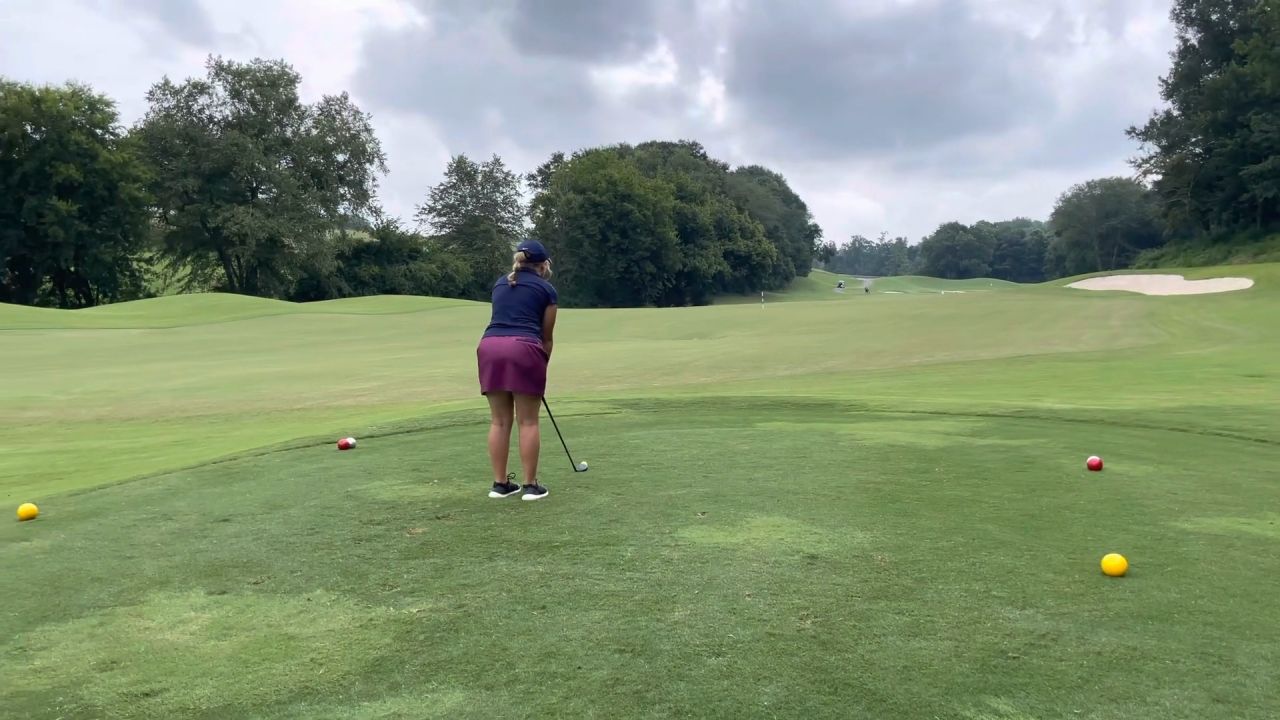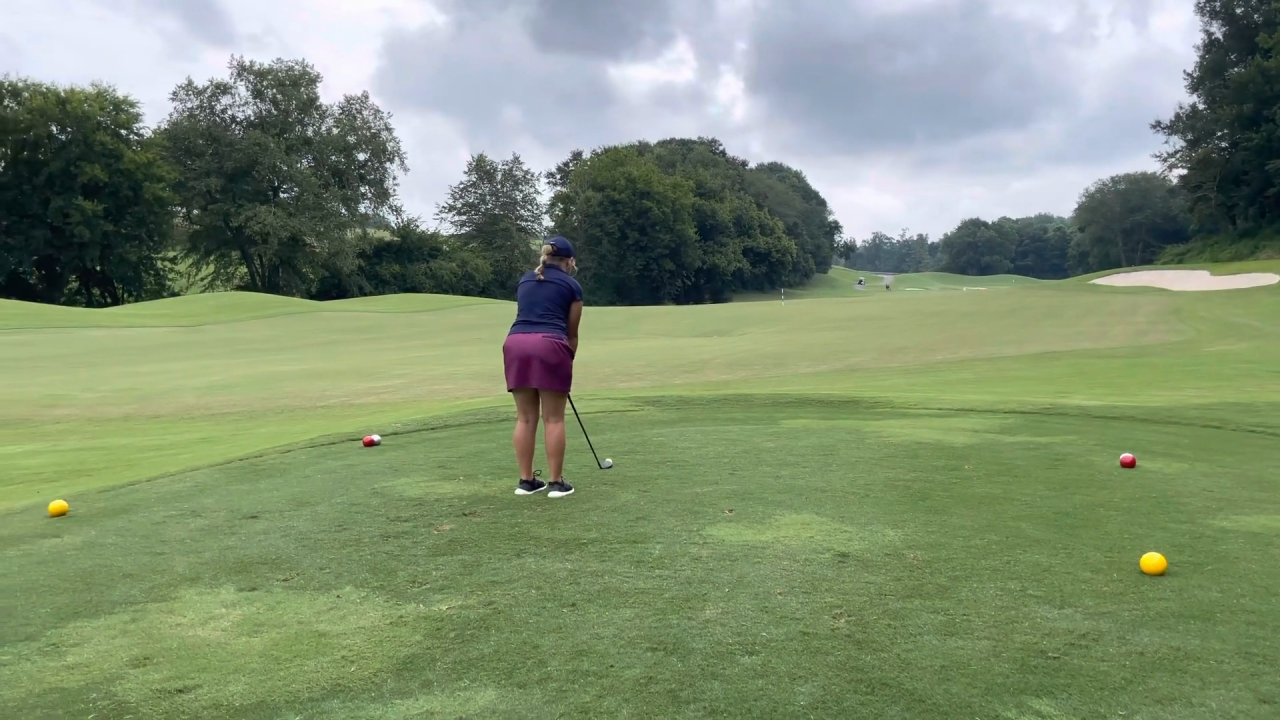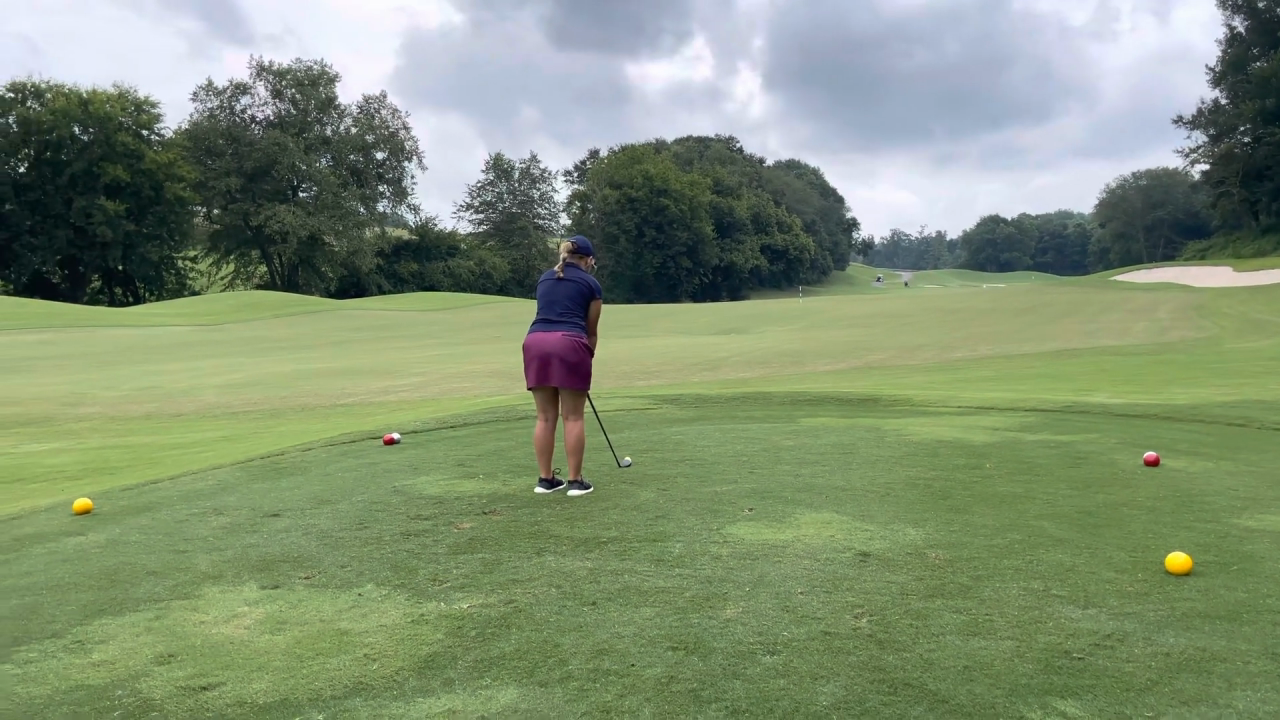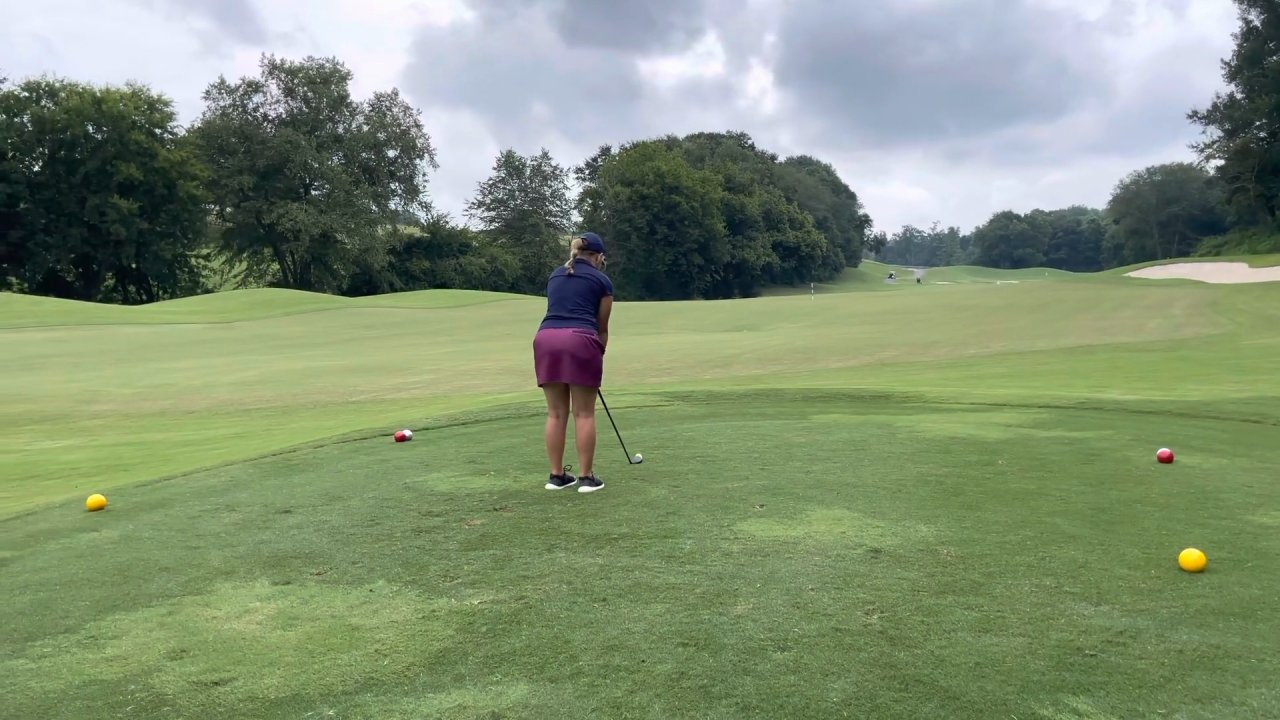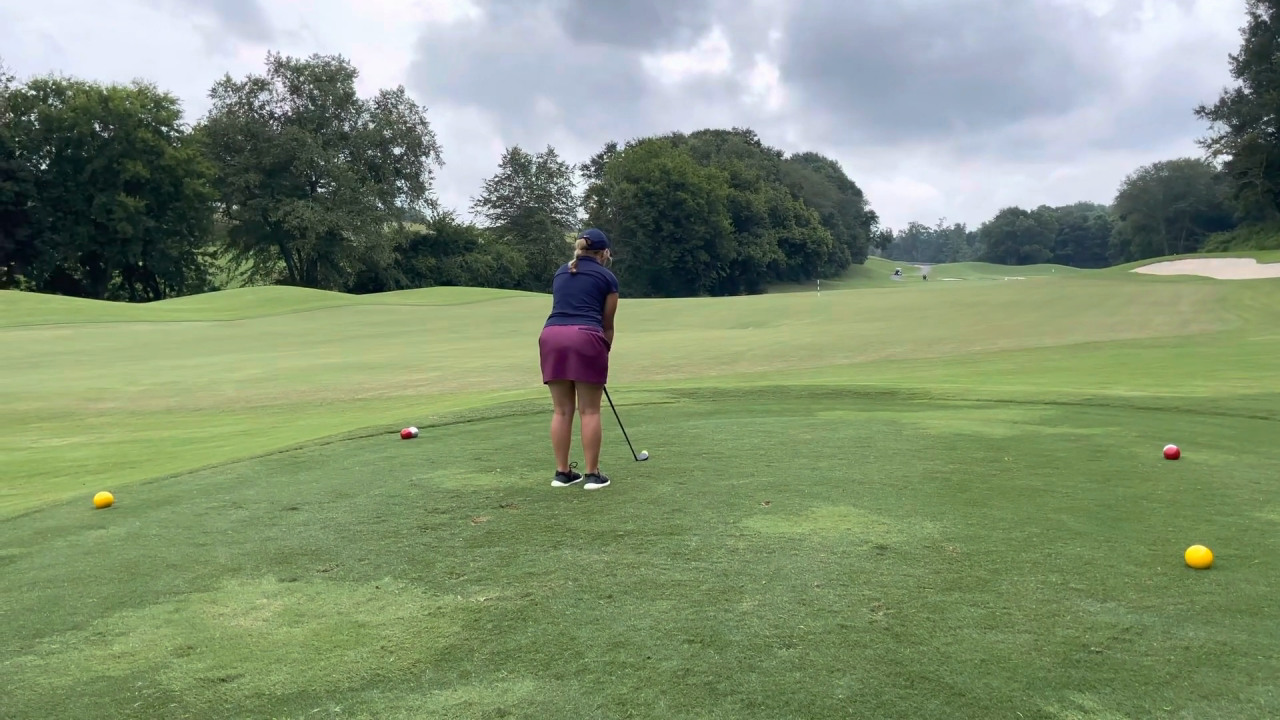
dt=0.4s
person 1, frame 1
left shoulder: (500, 283)
right shoulder: (546, 289)
right elbow: (546, 336)
left wrist: (538, 361)
right wrist: (543, 364)
left hip: (490, 346)
right hip: (524, 350)
left knee: (500, 421)
right knee: (528, 422)
left ankle: (500, 483)
right ankle: (530, 485)
person 1, frame 2
left shoulder: (525, 280)
right shoulder: (571, 285)
right elbow: (572, 333)
right wrist: (569, 360)
left hip: (516, 343)
right hip: (550, 346)
left knee: (525, 418)
right knee: (553, 419)
left ankle: (526, 480)
right ankle: (556, 483)
person 1, frame 3
left shoulder: (544, 278)
right shoulder: (591, 283)
right elbow: (591, 330)
right wrist: (588, 356)
left hip: (536, 342)
right hip: (569, 345)
left knee: (545, 416)
right knee: (573, 417)
left ankle: (545, 478)
right ankle: (575, 481)
person 1, frame 4
left shoulder: (556, 275)
right shoulder: (602, 280)
right elbow: (602, 327)
right wrist: (599, 353)
left hip: (546, 339)
right hip: (580, 341)
left knee: (556, 413)
right knee: (584, 414)
left ankle: (556, 475)
right ankle: (586, 477)
person 1, frame 5
left shoulder: (561, 272)
right shoulder: (607, 277)
right elbow: (607, 324)
right wrist: (605, 351)
left hip: (552, 335)
right hip: (586, 338)
left knee: (562, 410)
right knee: (590, 411)
left ankle: (562, 472)
right ankle: (592, 474)
